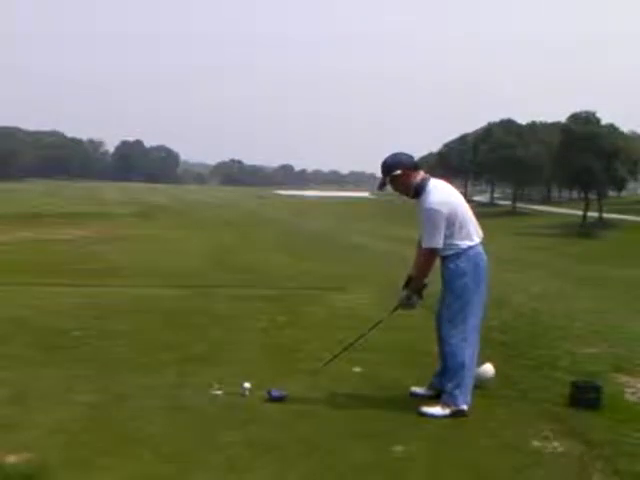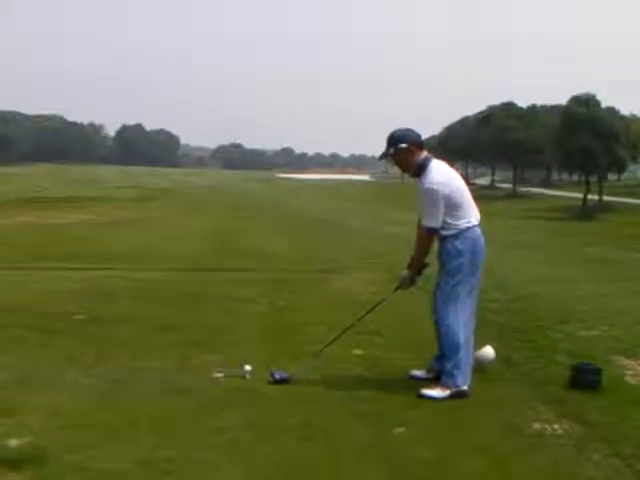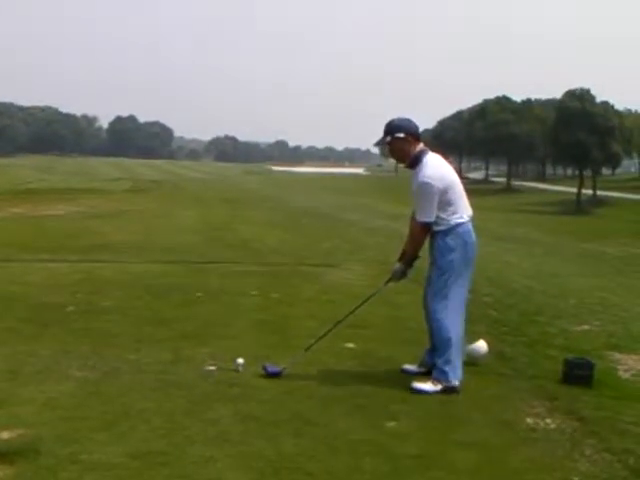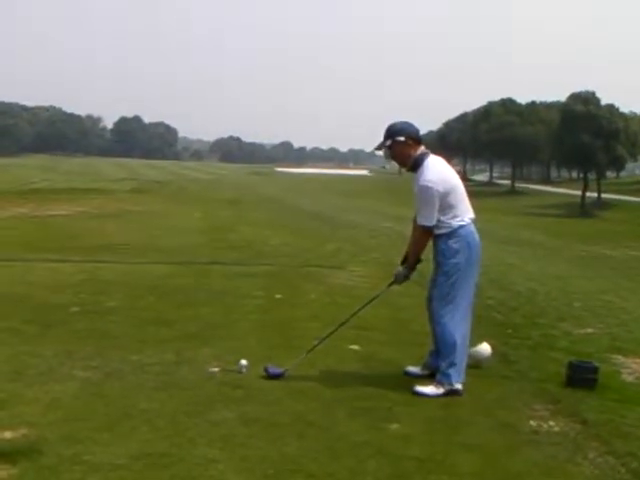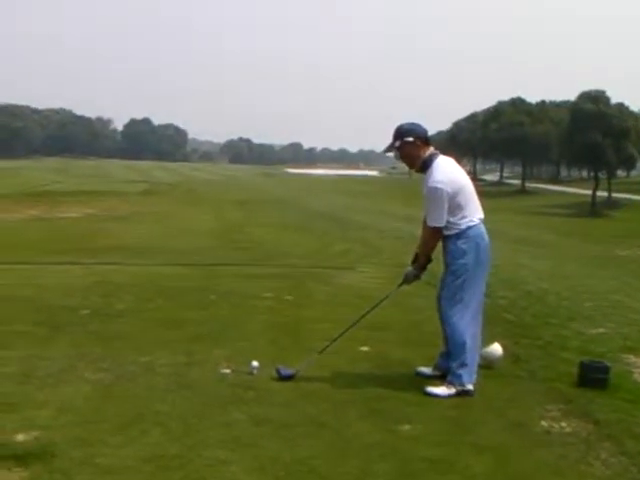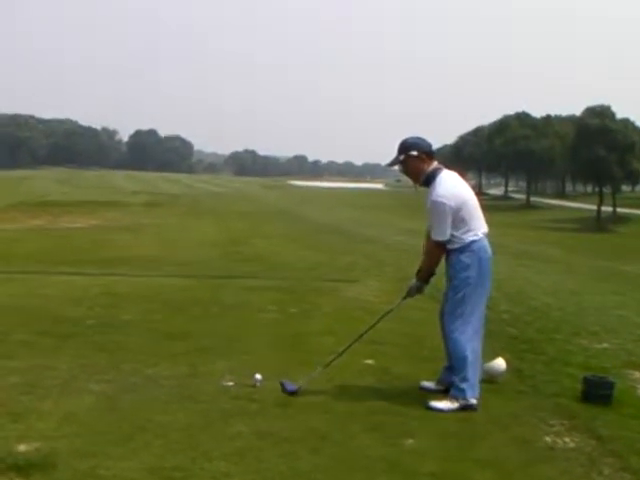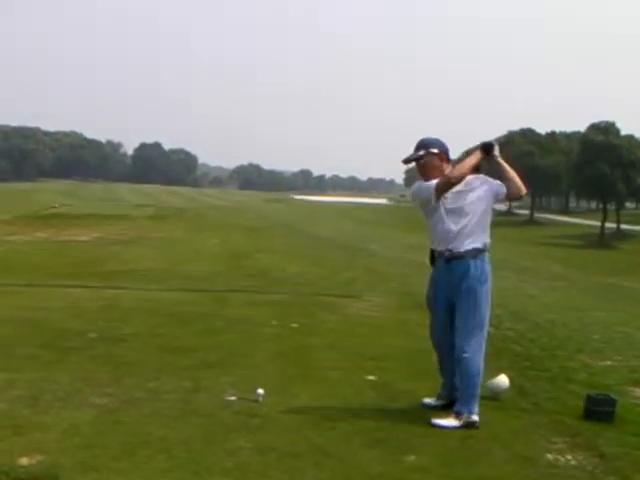
dt=0.7s
person 1, frame 1
left shoulder: (432, 202)
right shoulder: (433, 188)
left elbow: (430, 252)
right elbow: (425, 243)
left wrist: (413, 290)
right wrist: (412, 277)
left hip: (464, 263)
right hip: (459, 261)
left knee: (457, 330)
right knee: (446, 325)
left ankle: (456, 399)
right ankle: (442, 383)
person 1, frame 2
left shoulder: (431, 182)
right shoulder: (434, 169)
left elbow: (428, 232)
right elbow: (425, 224)
left wrist: (412, 270)
right wrist: (414, 263)
left hip: (461, 244)
right hip: (458, 242)
left knee: (451, 311)
right knee: (444, 307)
left ankle: (456, 381)
right ankle: (442, 366)
person 1, frame 3
left shoulder: (427, 176)
right shoulder: (428, 162)
left elbow: (423, 226)
right elbow: (418, 217)
left wrist: (405, 263)
right wrist: (405, 253)
left hip: (453, 239)
right hip: (449, 237)
left knee: (442, 304)
right knee: (434, 301)
left ankle: (446, 375)
right ankle: (434, 360)
person 1, frame 4
left shoulder: (428, 179)
right shoulder: (430, 163)
left elbow: (425, 229)
right elbow: (420, 221)
left wrist: (408, 266)
right wrist: (408, 257)
left hip: (456, 242)
right hip: (453, 240)
left knee: (448, 308)
right knee: (438, 304)
left ankle: (450, 379)
right ankle: (437, 362)
person 1, frame 5
left shoulder: (436, 181)
right shoulder: (441, 163)
left elbow: (435, 230)
right elbow: (430, 222)
left wrist: (418, 266)
right wrist: (418, 256)
left hip: (465, 243)
right hip: (463, 240)
left knee: (457, 308)
right knee: (448, 304)
left ankle: (461, 379)
right ankle: (448, 363)
person 1, frame 6
left shoulder: (441, 195)
right shoulder: (445, 178)
left elbow: (439, 245)
right elbow: (432, 235)
left wrist: (421, 279)
right wrist: (422, 272)
left hip: (469, 257)
right hip: (466, 254)
left knee: (461, 324)
right knee: (451, 319)
left ankle: (464, 394)
right ankle: (451, 377)
person 1, frame 7
left shoulder: (480, 184)
right shoulder: (420, 191)
left elbow: (519, 192)
right elbow: (451, 180)
left wrist: (496, 158)
right wrist: (478, 153)
left hip: (472, 267)
right hip: (442, 266)
left knee: (468, 341)
right knee: (442, 336)
left ankle: (467, 411)
right ankle: (450, 392)
